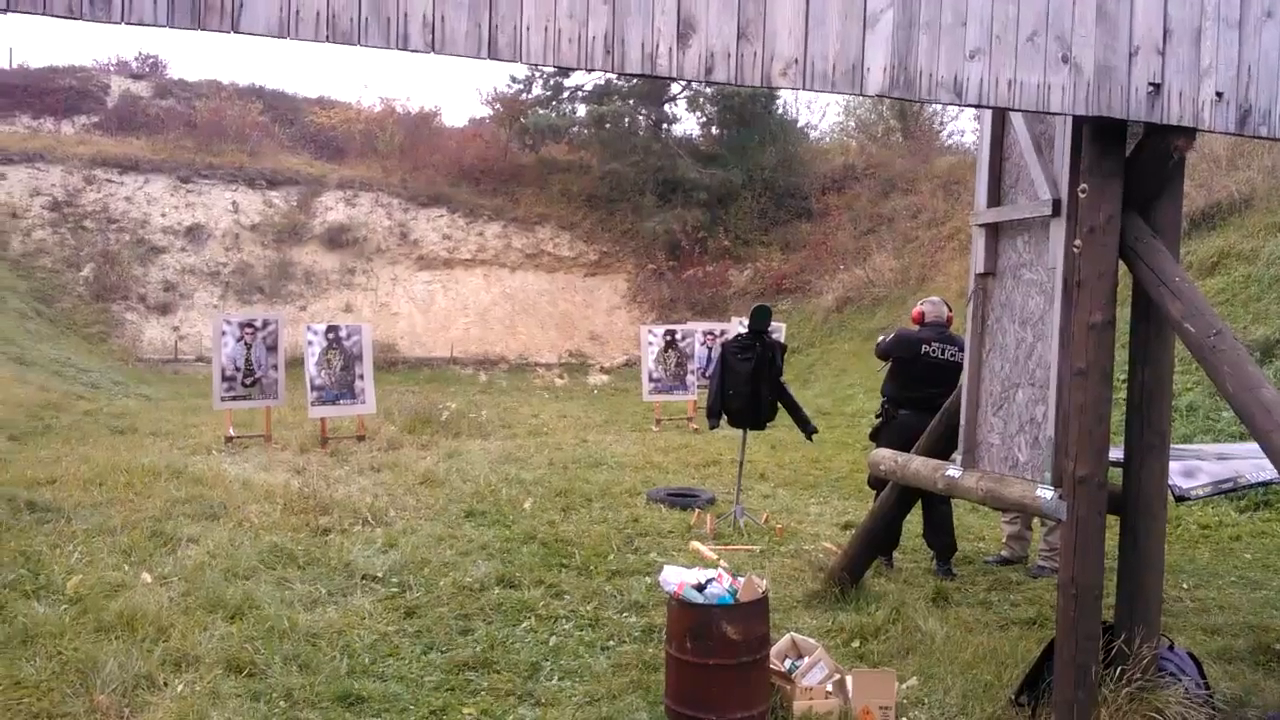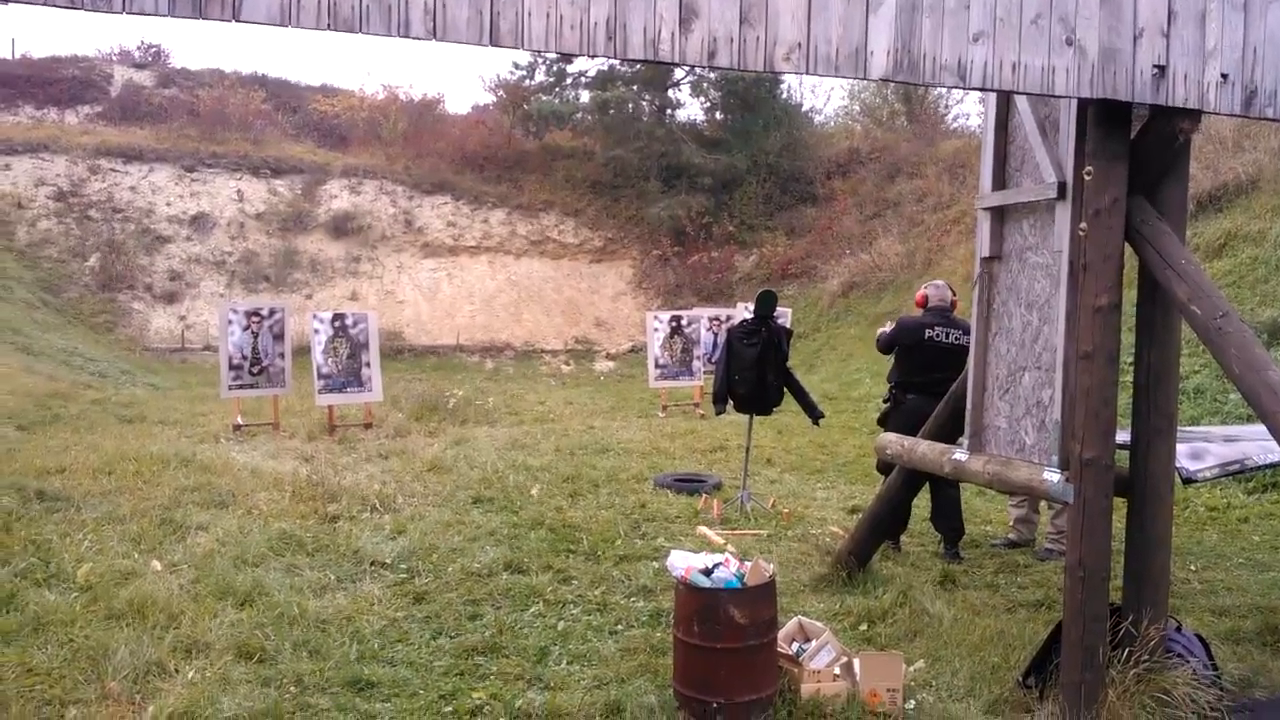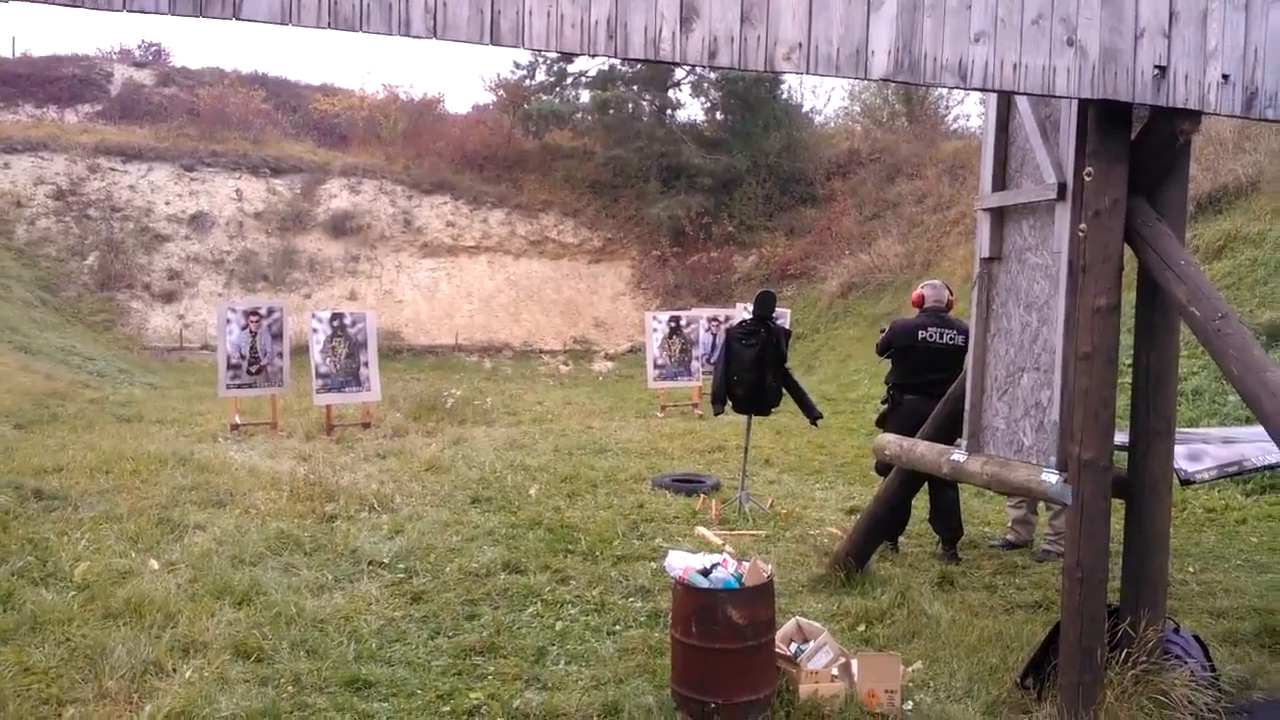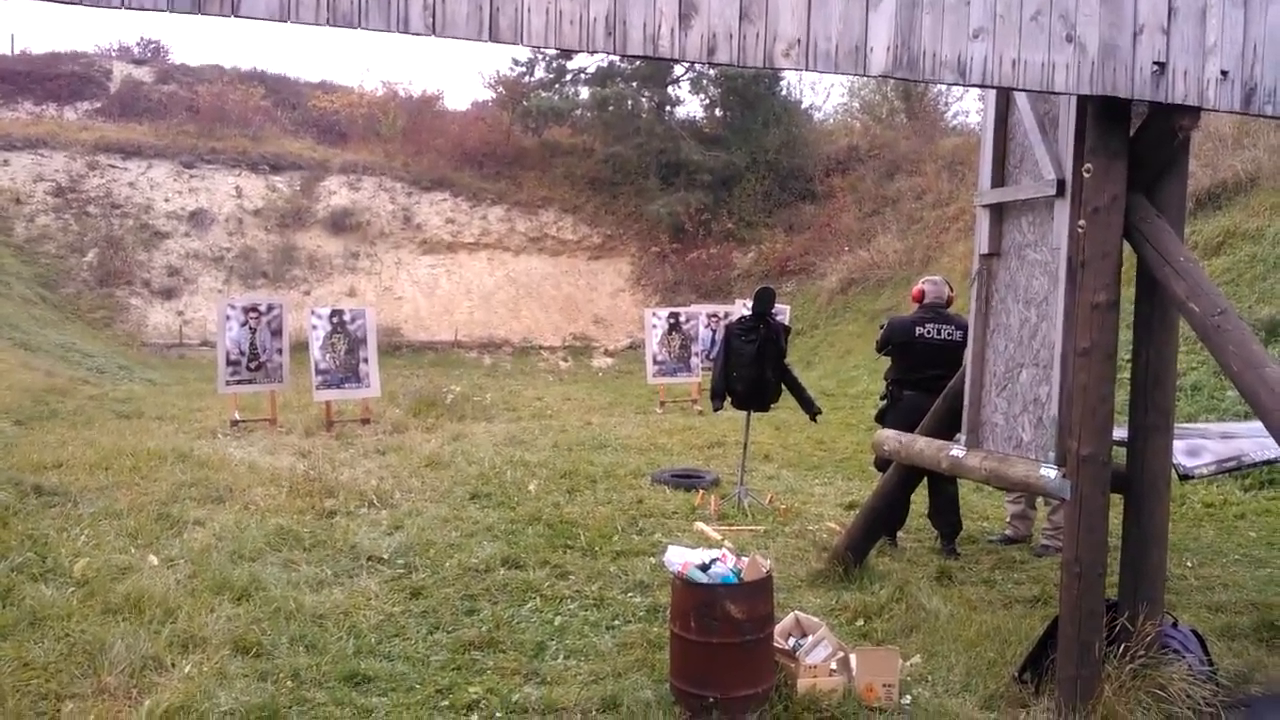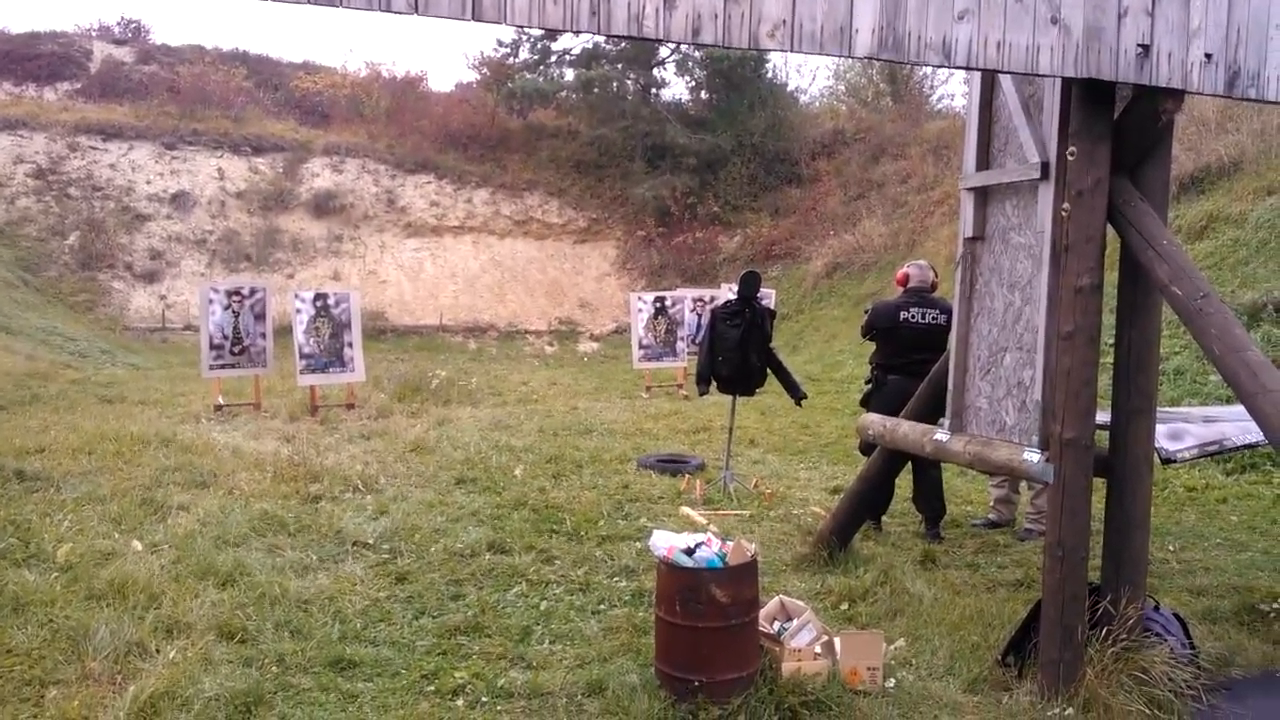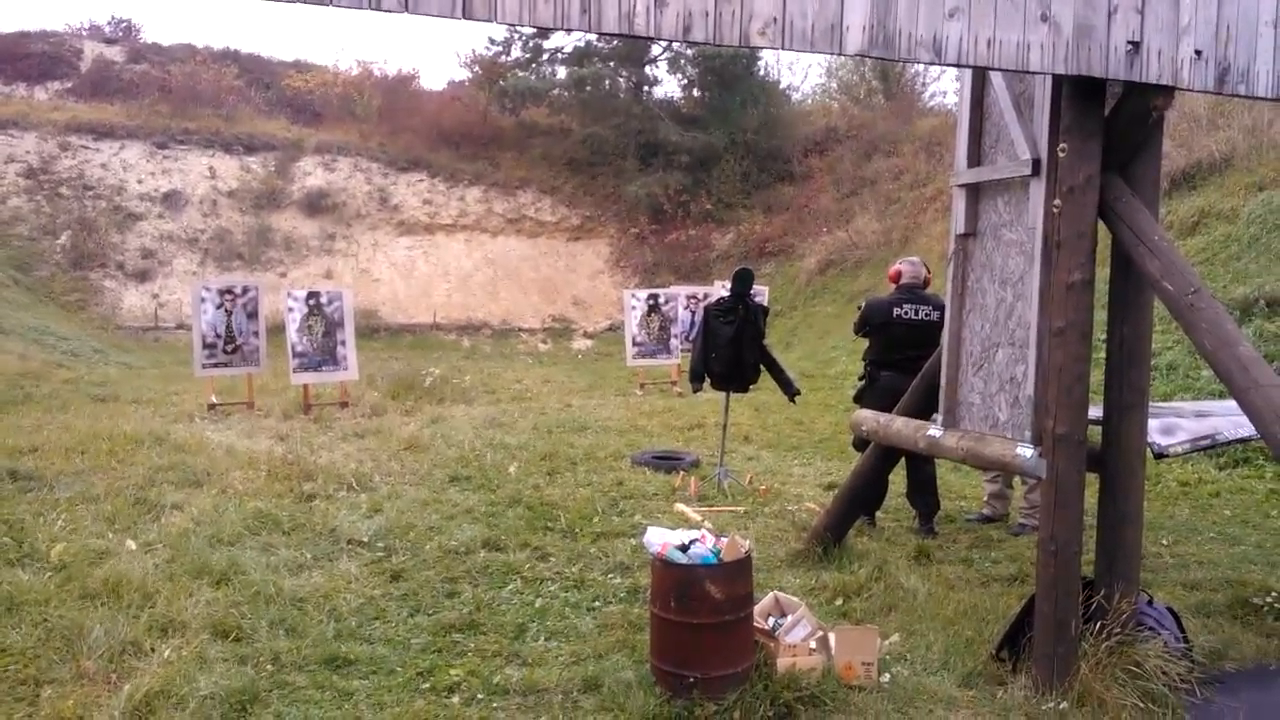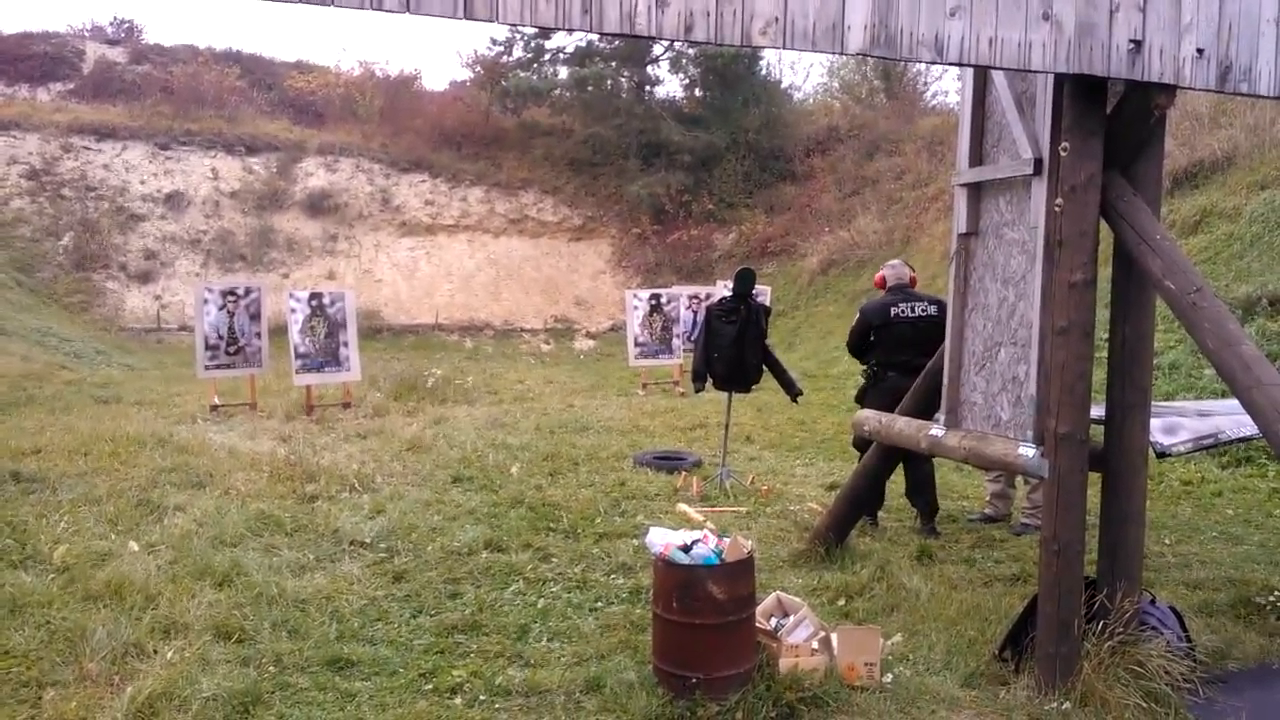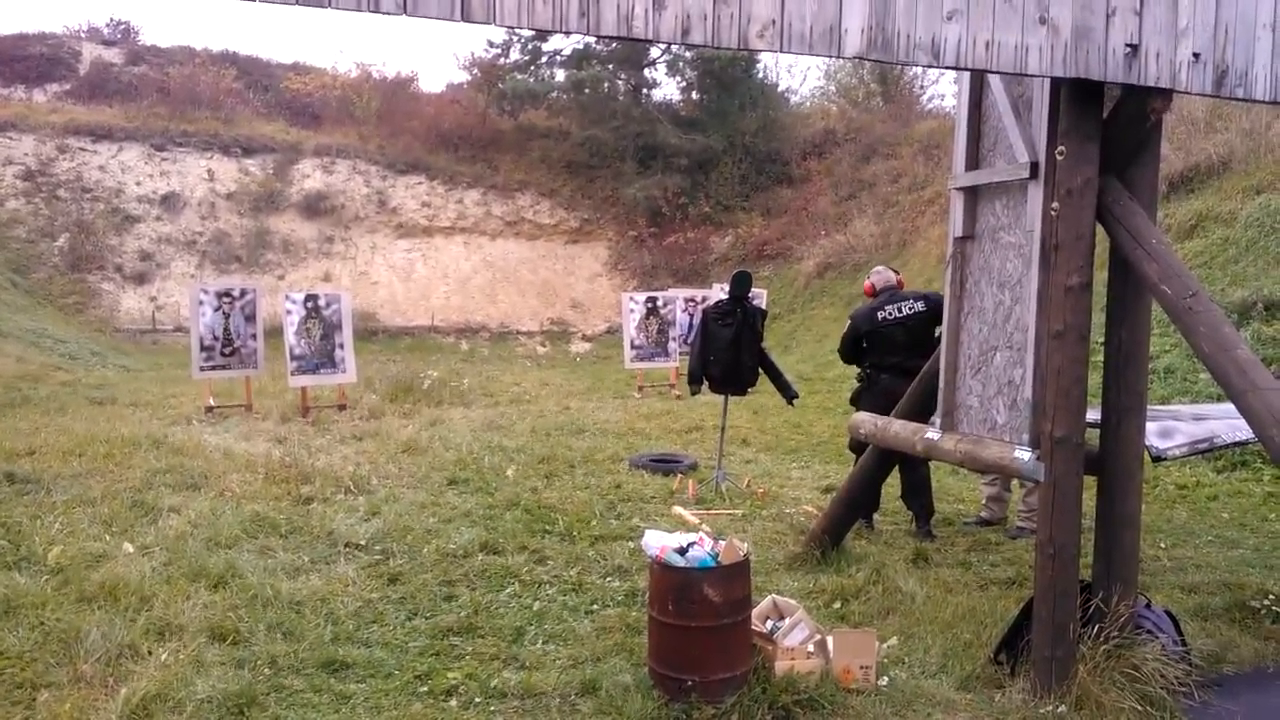
dt=0.4s
person 1, frame 1
left shoulder: (906, 339)
right shoulder: (960, 347)
left elbow: (881, 351)
right elbow: (952, 376)
left wrist: (884, 340)
left hip: (901, 422)
left knee: (889, 487)
right knee: (937, 492)
left ankle: (883, 552)
right ankle: (943, 560)
person 1, frame 2
left shoulder: (910, 325)
right shoulder: (965, 331)
left elbow: (883, 346)
right elbow: (958, 362)
left wrist: (884, 332)
left hip: (909, 407)
right knee: (945, 476)
left ankle: (891, 537)
right ankle: (951, 543)
person 1, frame 3
left shoulder: (903, 327)
right shoulder: (963, 331)
left elbow: (882, 350)
right elbow: (963, 363)
left wrist: (889, 333)
left hip: (907, 408)
right knee: (944, 477)
left ankle: (889, 537)
right ankle: (949, 544)
person 1, frame 4
left shoulder: (901, 324)
right shoulder: (962, 327)
left elbow: (881, 348)
right elbow: (966, 361)
left hip: (906, 404)
right knee: (943, 473)
left ankle: (888, 532)
right ankle: (948, 539)
person 1, frame 5
left shoulder: (884, 309)
right shoulder: (947, 312)
left elbow: (866, 332)
left hip: (890, 389)
right knee: (927, 457)
left ankle: (873, 516)
right ankle: (932, 524)
person 1, frame 6
left shoulder: (877, 306)
right shoulder: (940, 308)
left elbow: (859, 330)
left hip: (883, 385)
right knee: (921, 453)
left ankle: (867, 512)
right ankle: (926, 519)
person 1, frame 7
left shoulder: (872, 309)
right shoulder: (936, 306)
left elbow: (854, 347)
left hip: (884, 386)
left knee: (873, 451)
right knee: (920, 453)
left ankle: (869, 513)
right ankle: (927, 518)
person 1, frame 8
left shoulder: (862, 315)
right shoulder: (926, 302)
left elbow: (846, 355)
right wrist: (931, 349)
left hip: (879, 389)
left knee: (869, 453)
right knee: (915, 455)
left ankle: (864, 516)
right ankle: (923, 522)
